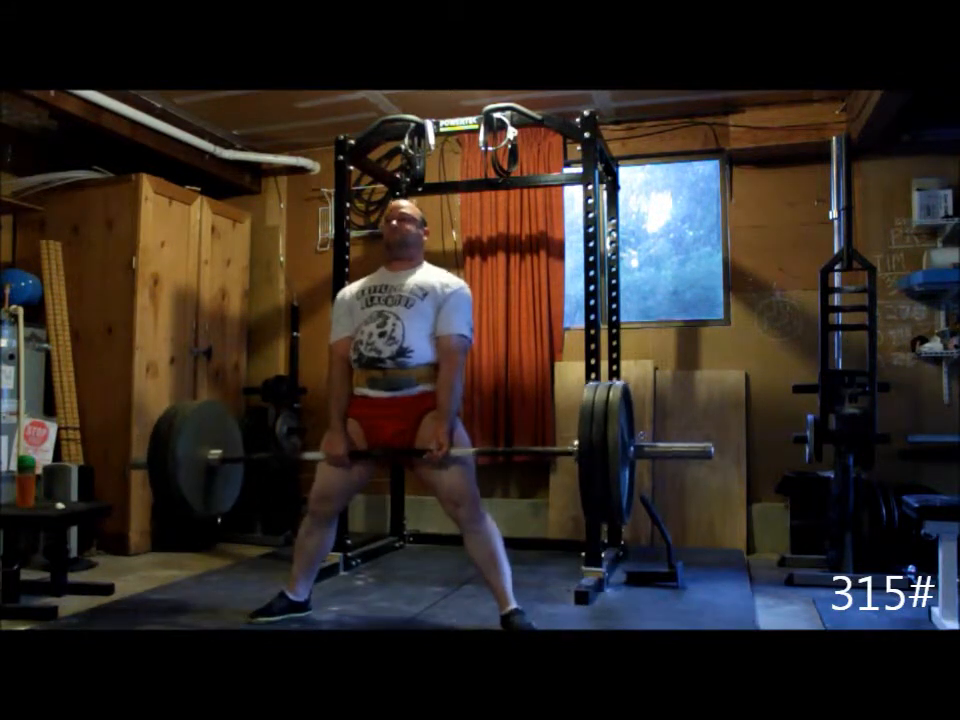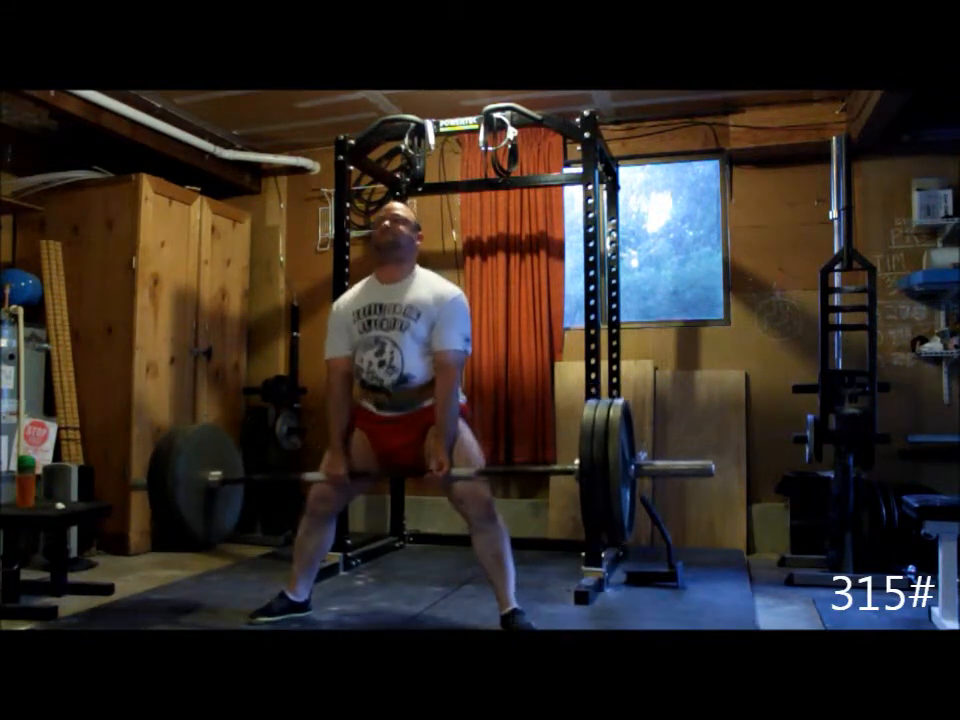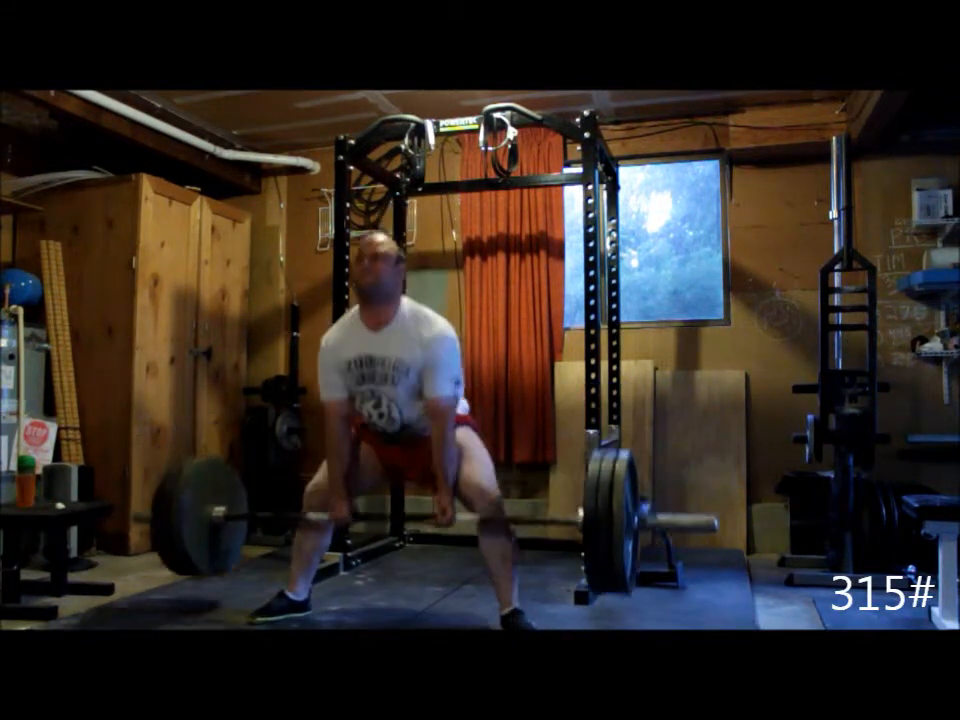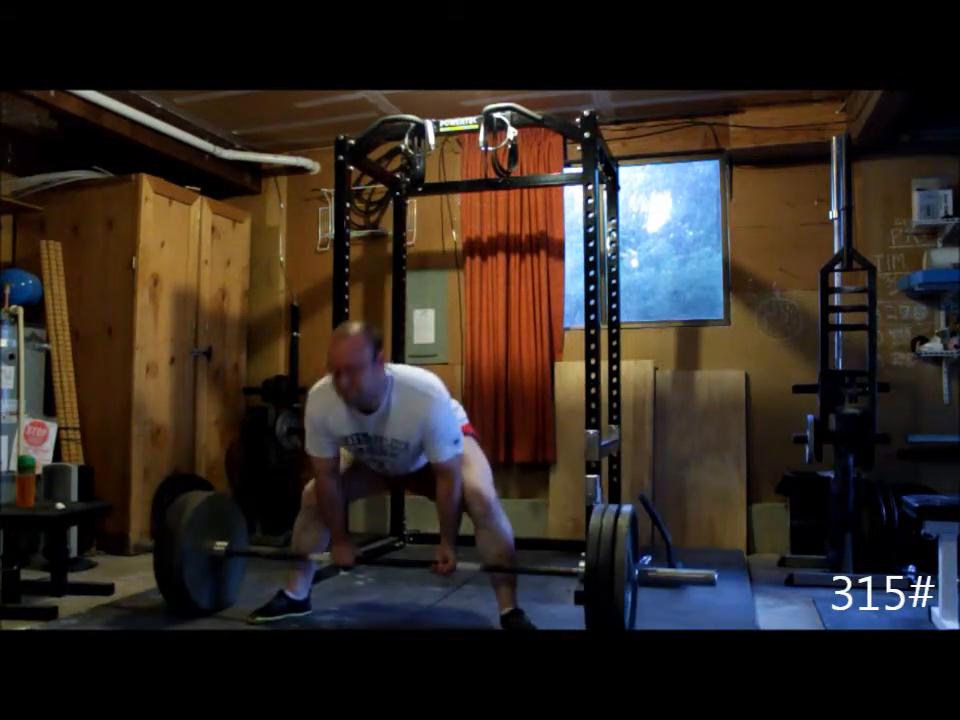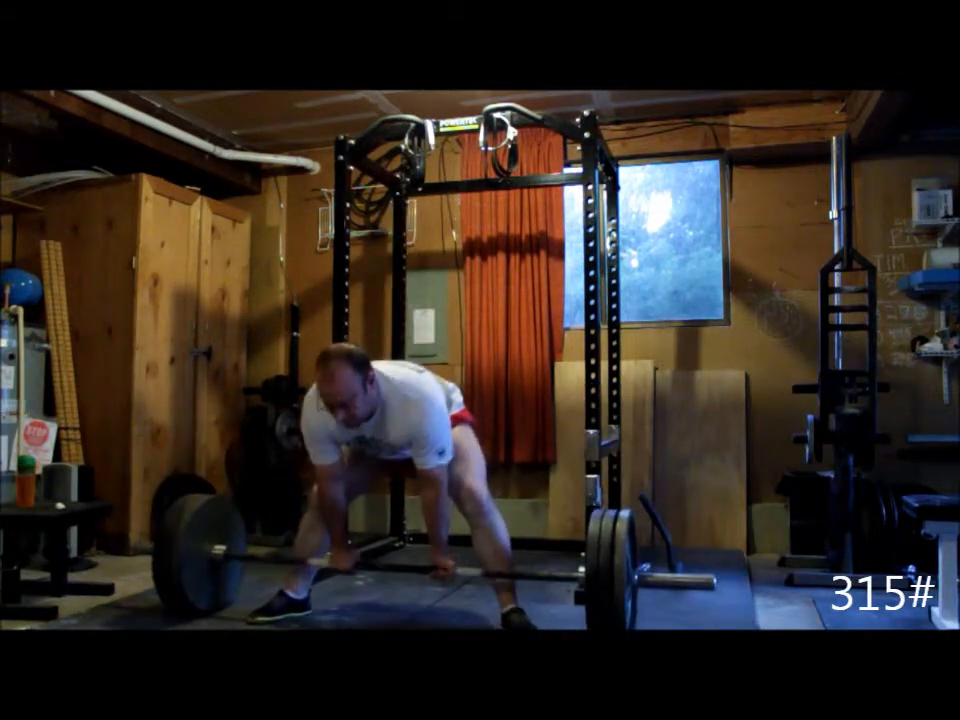
dt=0.3s
person 1, frame 1
left shoulder: (448, 287)
right shoulder: (352, 294)
left elbow: (452, 358)
right elbow: (339, 362)
left wrist: (444, 426)
right wrist: (336, 429)
left hip: (423, 406)
right hip: (364, 408)
left knee: (467, 508)
right knee: (321, 504)
left ankle: (510, 610)
right ankle: (295, 596)
person 1, frame 2
left shoulder: (443, 295)
right shoulder: (347, 304)
left elbow: (449, 374)
right elbow: (338, 378)
left wrist: (443, 444)
right wrist: (336, 450)
left hip: (428, 416)
right hip: (371, 419)
left knee: (479, 505)
right knee: (320, 502)
left ankle: (511, 611)
right ankle: (295, 596)
person 1, frame 3
left shoulder: (432, 332)
right shoulder: (335, 340)
left elbow: (441, 419)
right elbow: (337, 421)
left wrist: (444, 490)
right wrist: (339, 493)
left hip: (441, 429)
right hip: (376, 436)
left knee: (486, 498)
right knee: (317, 496)
left ankle: (511, 612)
right ankle: (294, 596)
person 1, frame 4
left shoulder: (427, 397)
right shoulder: (320, 401)
left elbow: (447, 474)
right elbow: (327, 474)
left wrist: (447, 541)
right wrist: (340, 539)
left hip: (440, 456)
left knee: (482, 499)
right knee: (312, 497)
left ankle: (510, 611)
right ankle: (294, 596)
person 1, frame 5
left shoulder: (422, 402)
right shoulder: (314, 409)
left elbow: (433, 485)
right elbow: (331, 483)
left wrist: (439, 550)
right wrist: (339, 546)
left hip: (445, 418)
left knee: (475, 497)
right knee: (319, 496)
left ankle: (511, 609)
right ankle: (295, 595)
